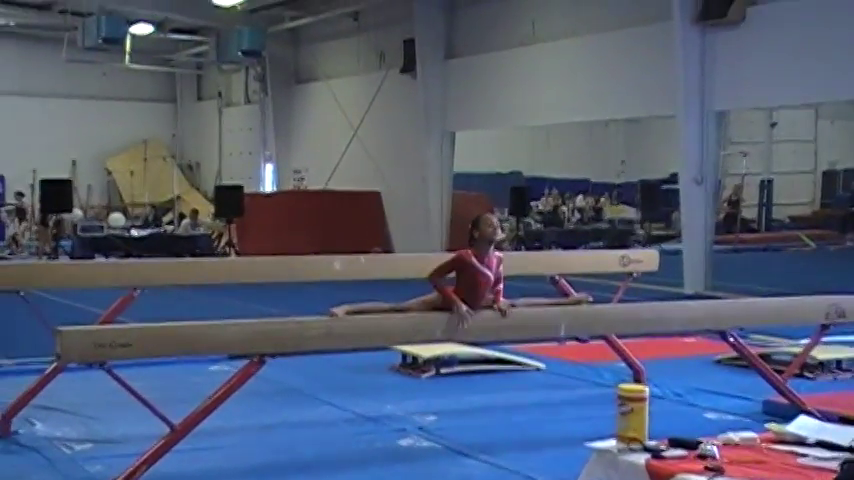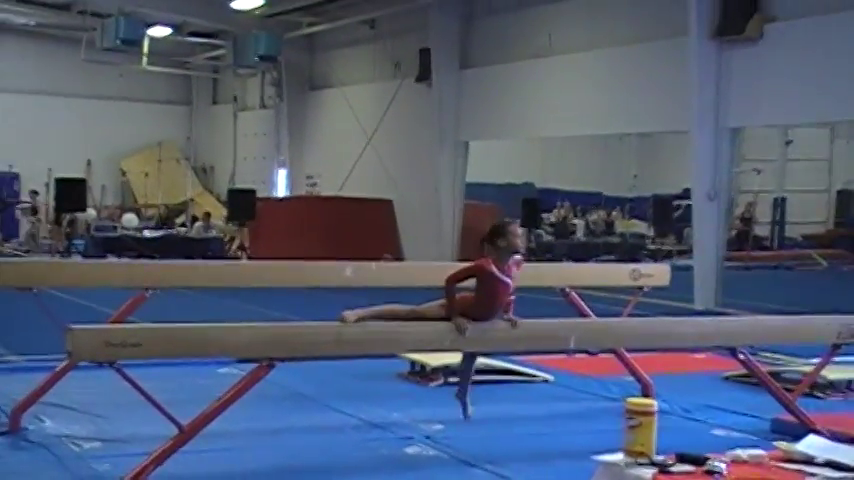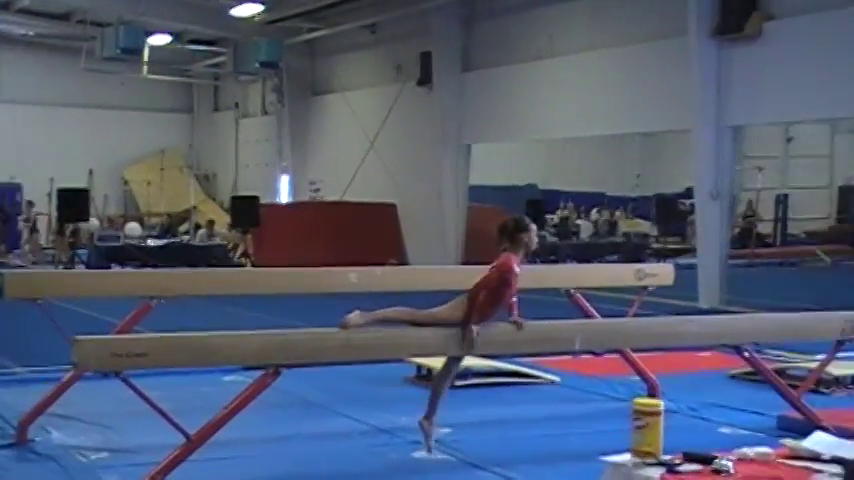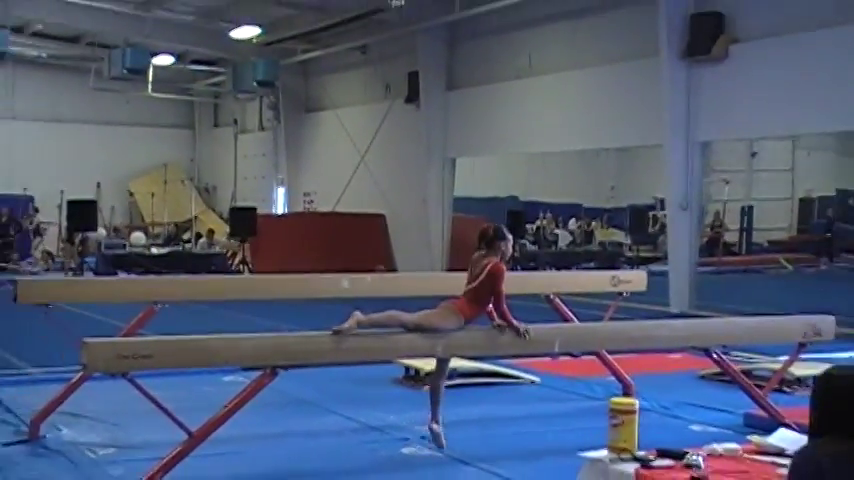
dt=0.4s
person 1, frame 1
left shoulder: (497, 258)
right shoulder: (463, 258)
left elbow: (497, 282)
right elbow: (433, 277)
left wrist: (498, 300)
right wrist: (457, 303)
left hip: (479, 303)
right hip: (451, 301)
left knee: (508, 305)
right knee: (397, 308)
right ankle: (348, 308)
person 1, frame 2
left shoulder: (516, 262)
right shoulder: (486, 265)
right elbow: (450, 281)
left wrist: (508, 312)
right wrist: (455, 316)
left hip: (481, 318)
right hip: (464, 308)
left knee: (471, 354)
right knee: (412, 312)
left ankle: (463, 393)
right ankle: (360, 313)
person 1, frame 3
left shoulder: (512, 259)
right shoulder: (507, 263)
left elbow: (508, 289)
right elbow: (476, 292)
left wrist: (513, 315)
right wrist: (467, 326)
left hip: (473, 314)
right hip: (468, 310)
left knee: (450, 369)
right knee: (419, 317)
right ankle: (366, 317)
person 1, frame 4
left shoulder: (479, 259)
right shoulder: (497, 268)
right elbow: (499, 304)
left wrist: (496, 320)
right wrist: (513, 324)
left hip: (452, 310)
right hip: (455, 315)
left knee: (441, 371)
right knee: (410, 321)
left ankle: (435, 420)
right ankle: (361, 320)
